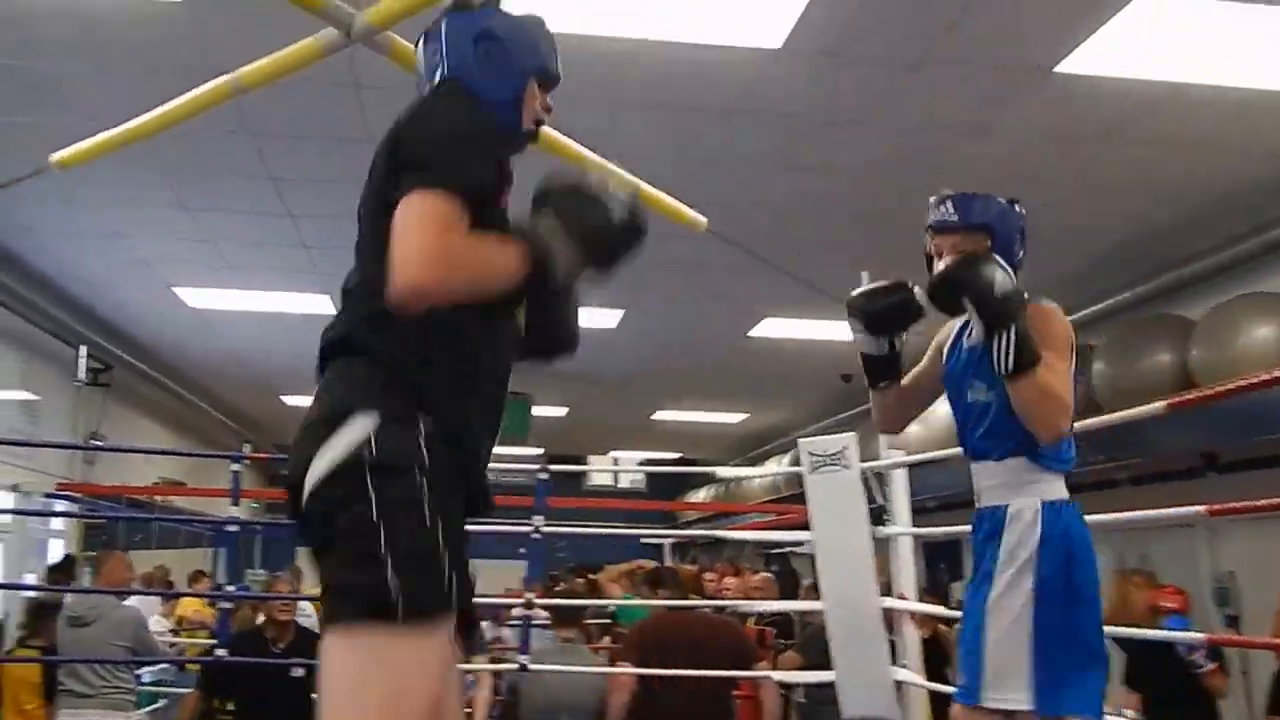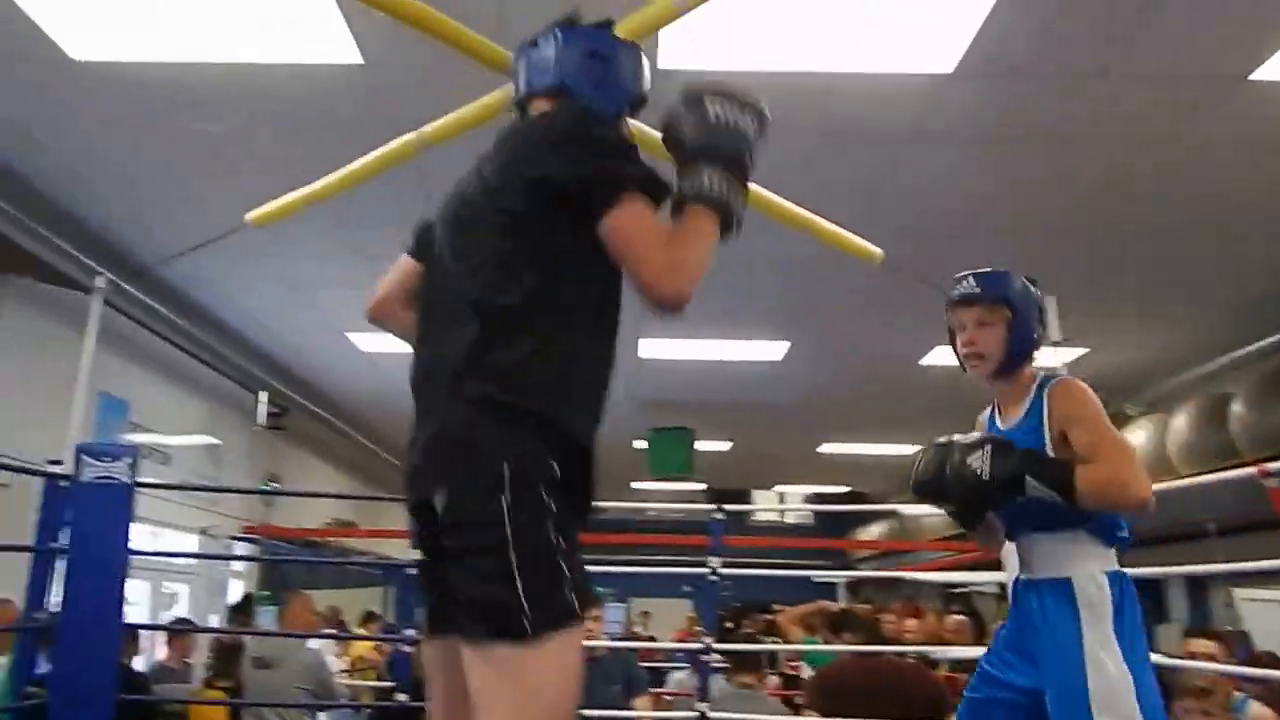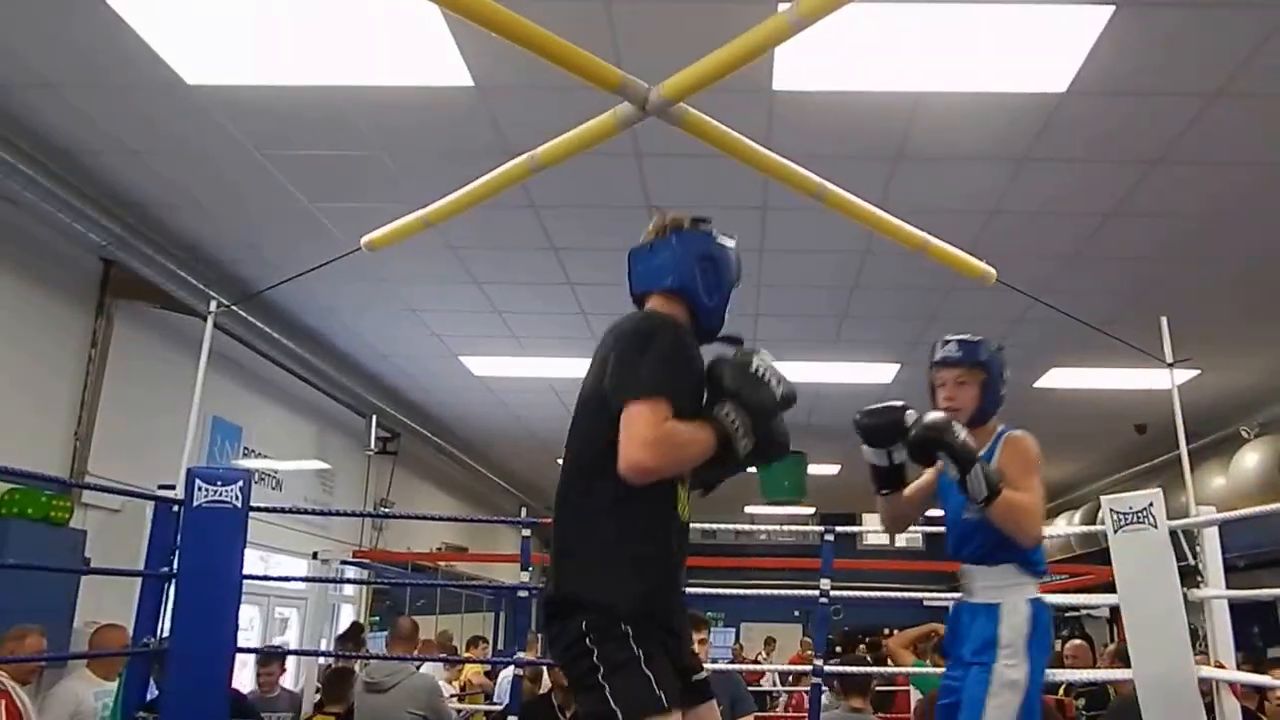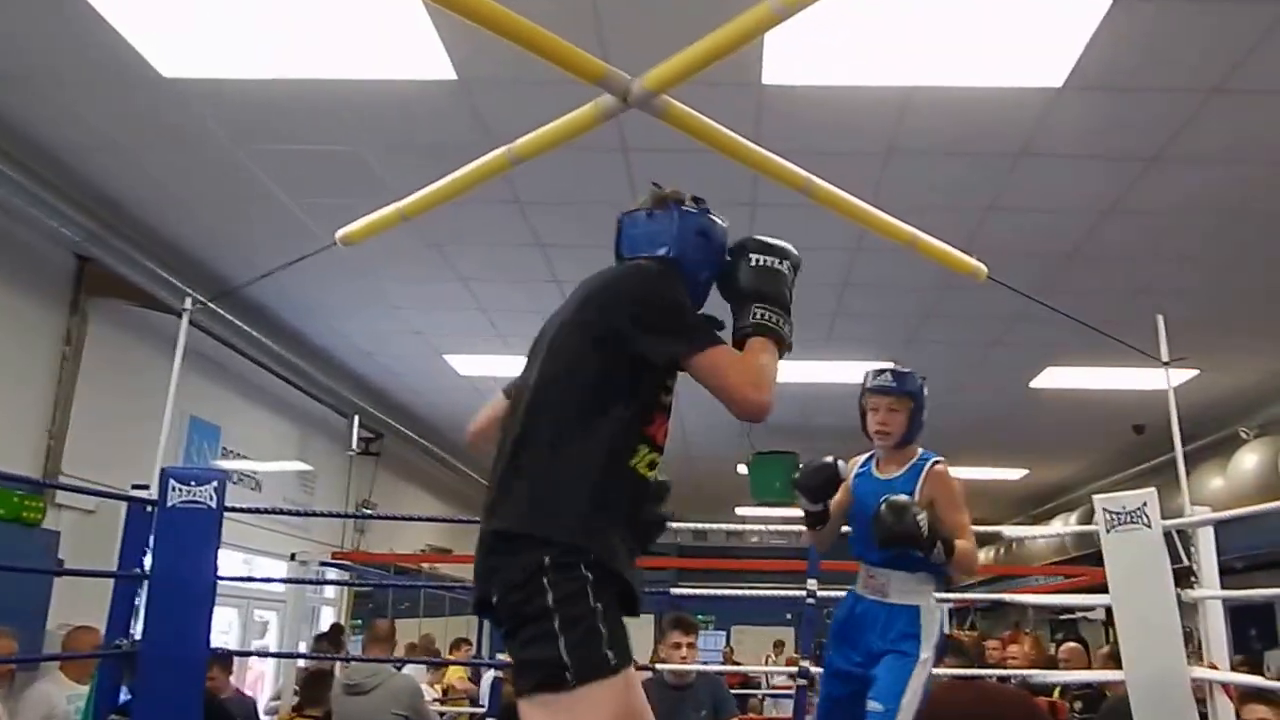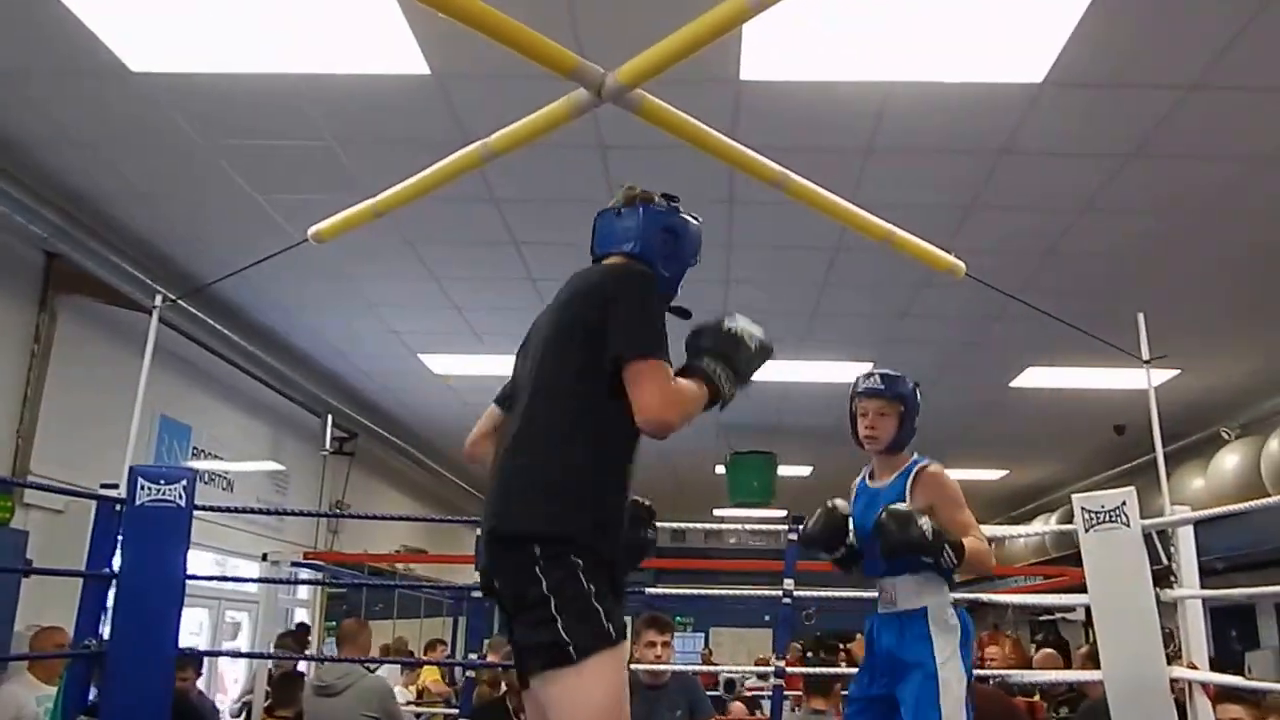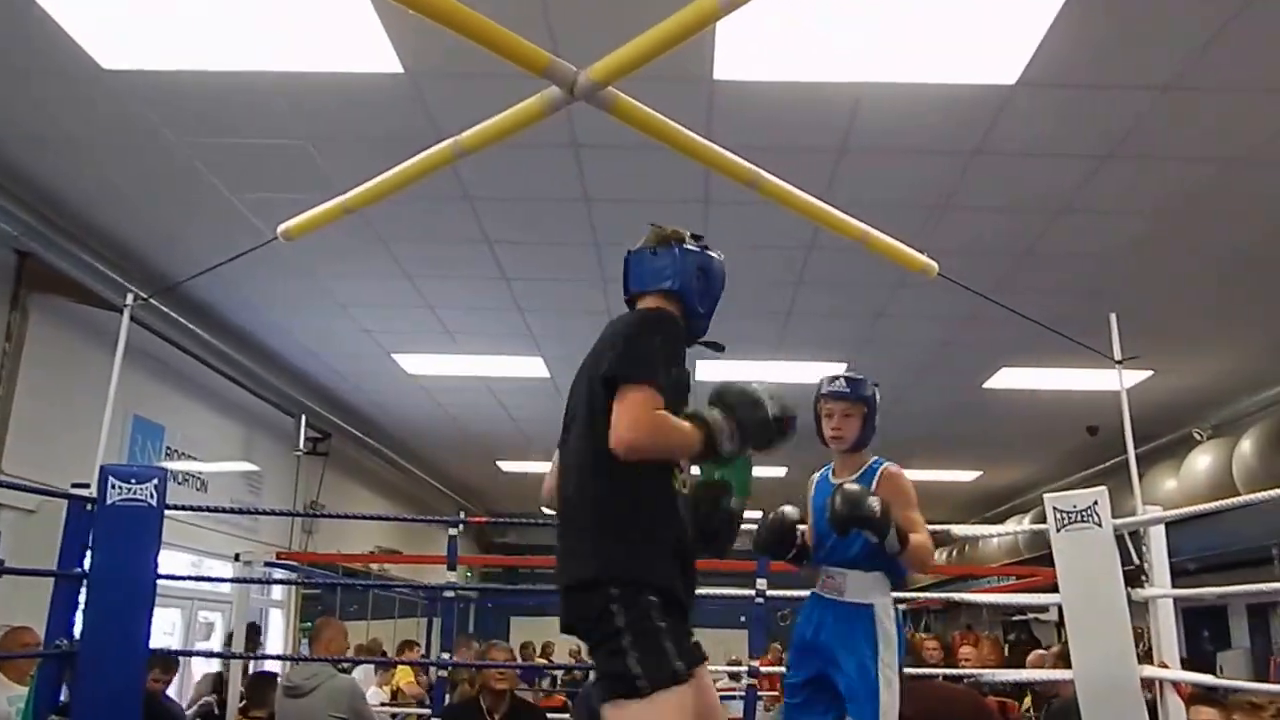
dt=0.4s
person 1, frame 1
right shoulder: (455, 128)
right elbow: (421, 274)
left wrist: (516, 318)
right wrist: (553, 241)
left hip: (403, 457)
right hip: (386, 455)
person 1, frame 2
left shoulder: (484, 176)
right shoulder: (574, 137)
left elbow: (385, 305)
right elbow: (667, 277)
right wrist: (716, 175)
left hip: (455, 460)
right hip: (504, 467)
person 1, frame 3
left shoulder: (632, 343)
right shoulder: (658, 333)
right elbow: (642, 455)
right wrist: (734, 425)
left hip: (640, 606)
right hip: (606, 610)
person 1, frame 4
left shoulder: (592, 304)
right shoulder: (649, 284)
left elbow: (485, 430)
right elbow: (752, 397)
right wrist: (766, 308)
left hip: (559, 554)
right hip: (556, 559)
person 1, frame 5
left shoulder: (573, 304)
right shoulder: (627, 283)
left elbow: (478, 443)
right elbow: (658, 413)
right wrist: (717, 375)
left hip: (551, 543)
right hip: (554, 546)
person 1, frame 6
left shoulder: (606, 351)
right shoulder: (656, 329)
left elbow: (553, 485)
right elbow: (631, 434)
right wrist: (717, 430)
left hip: (603, 576)
right hip: (618, 581)
person 2, frame 1
left shoulder: (1039, 319)
right shoulder: (954, 335)
left elbow: (1051, 424)
right elbow: (891, 418)
left wrist: (1002, 321)
right wrist: (876, 341)
left hip: (1032, 526)
right hip: (1001, 524)
person 2, frame 2
left shoulder: (1064, 398)
right shoulder: (986, 422)
left elbow: (1134, 493)
left wrist: (1025, 472)
right wrist: (952, 493)
left hip: (1086, 599)
right hip: (1032, 602)
person 2, frame 3
left shoulder: (1015, 447)
right shoulder: (943, 457)
left elbow: (1029, 529)
right elbow: (895, 521)
left wrist: (969, 466)
right wrist: (882, 456)
left hip: (1009, 615)
right hip: (971, 613)
person 2, frame 4
left shoulder: (934, 476)
right shoulder: (856, 471)
left elbow: (969, 560)
right elbow: (819, 540)
left wrist: (926, 541)
right wrist: (813, 502)
left hip: (909, 620)
right hip: (860, 612)
person 2, frame 5
left shoulder: (928, 479)
right shoulder: (860, 487)
left elbow: (984, 559)
left wrist: (931, 542)
right wrist: (834, 547)
left hip: (930, 626)
right hip: (884, 625)
person 2, frame 6
left shoulder: (887, 479)
right shoulder: (818, 481)
left elbow: (925, 557)
left wrist: (880, 527)
right wrist: (787, 544)
left hip: (867, 617)
right hip: (819, 613)
